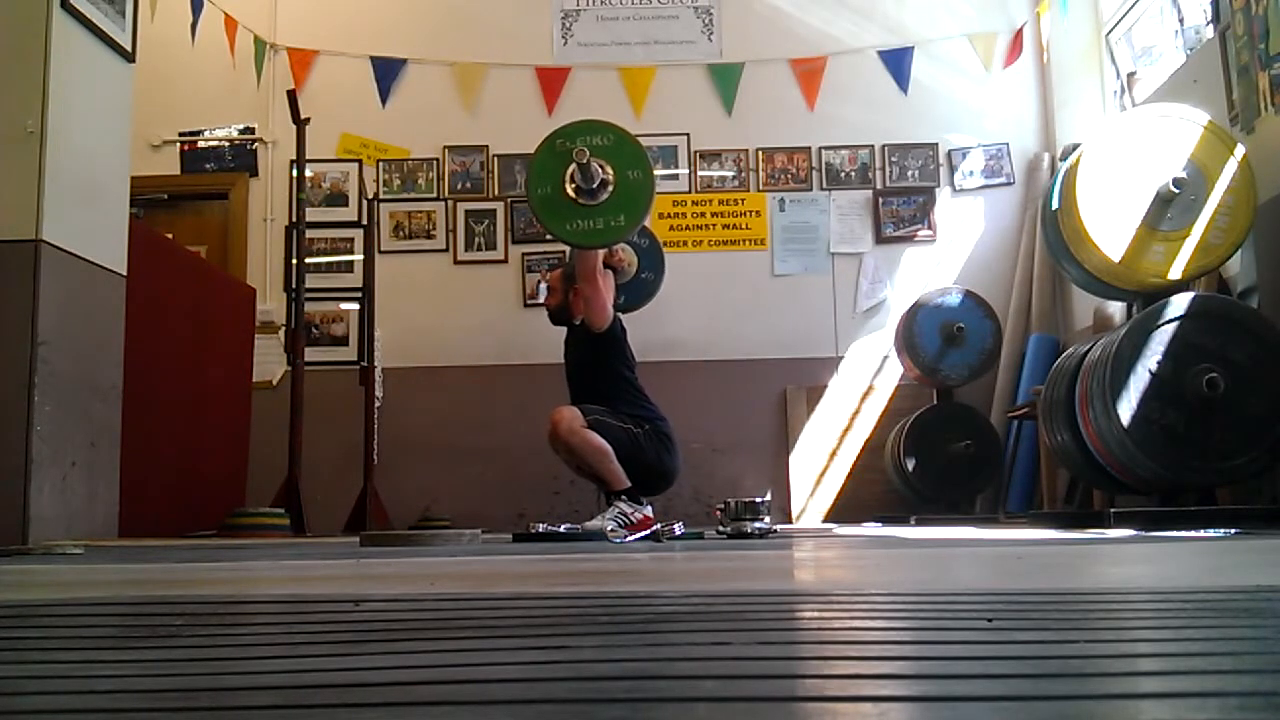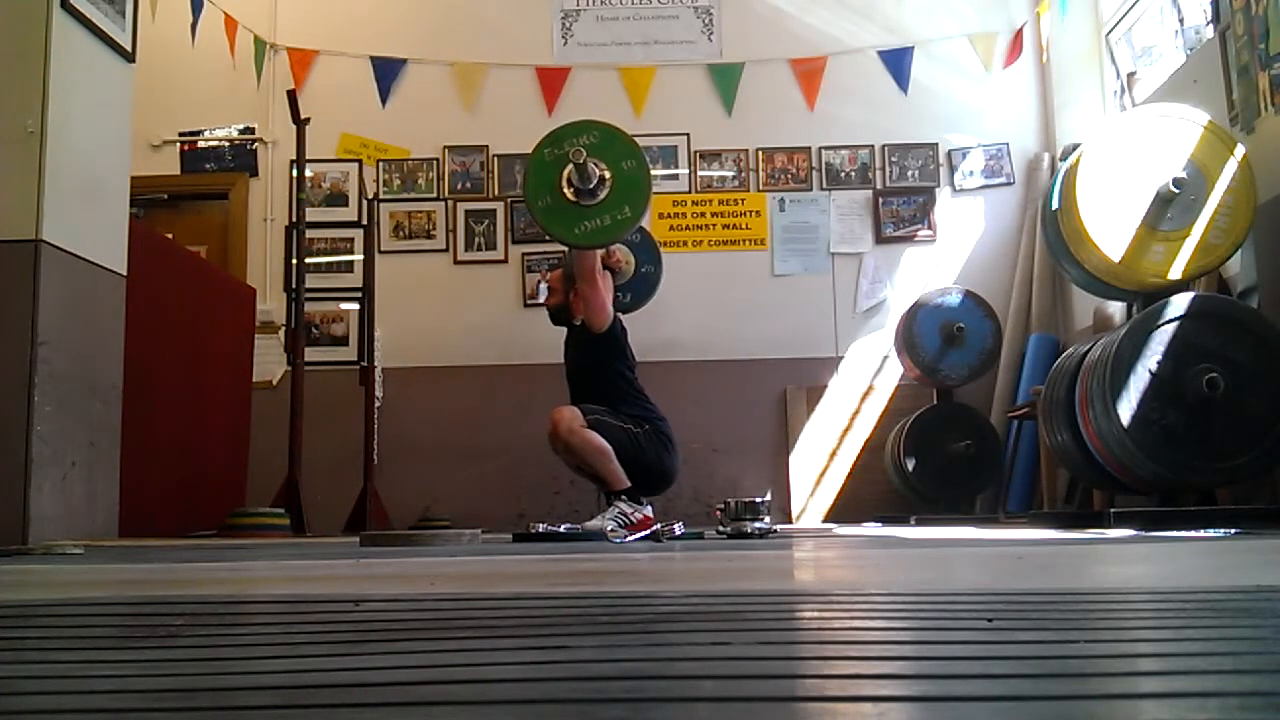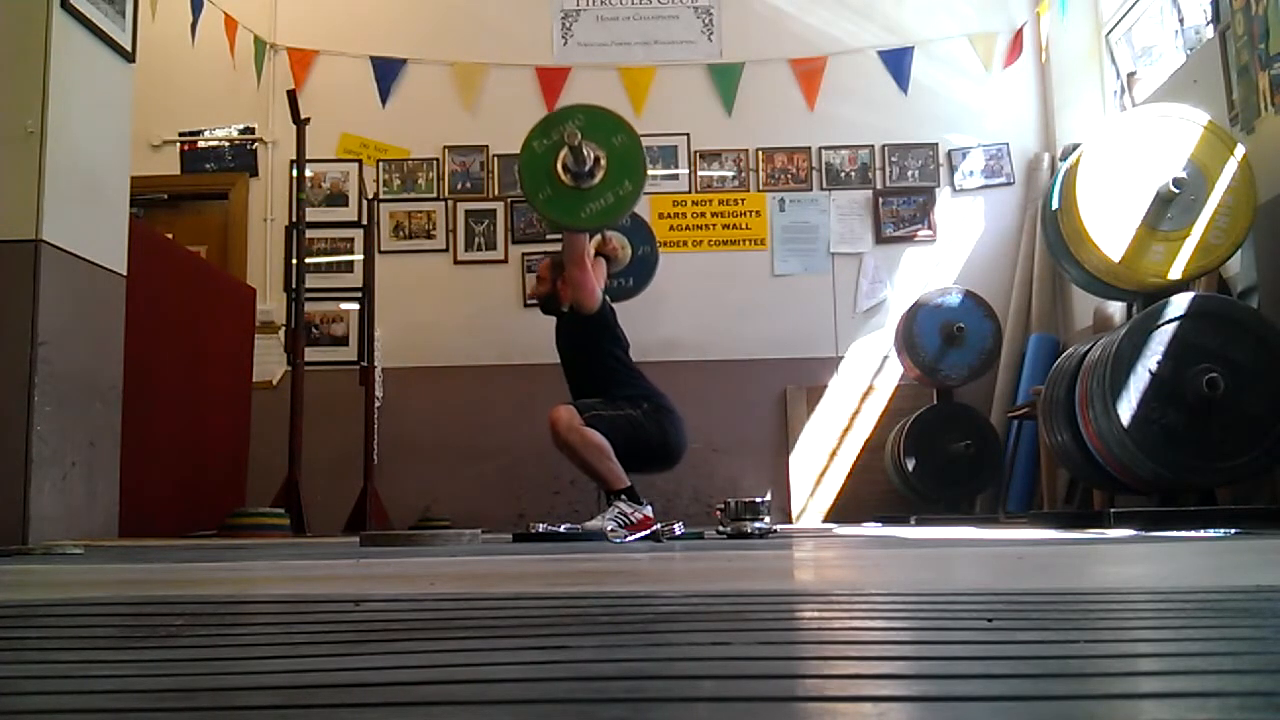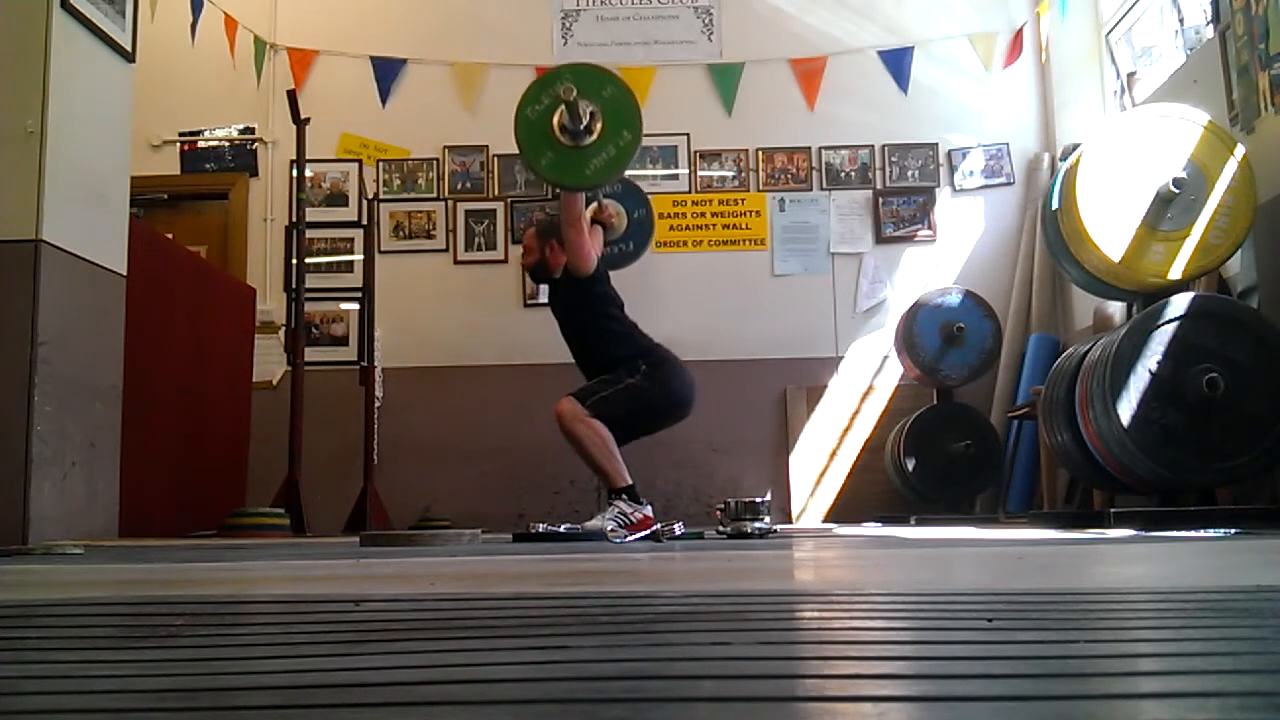
dt=0.3s
person 1, frame 1
left shoulder: (598, 328)
right shoulder: (581, 330)
left elbow: (589, 277)
right elbow: (601, 279)
right wrist: (608, 265)
left hip: (653, 450)
right hip: (642, 452)
left knee: (565, 421)
right knee: (562, 437)
left ankle: (631, 505)
right ankle: (626, 503)
person 1, frame 2
left shoulder: (598, 329)
right shoulder: (582, 331)
left elbow: (589, 278)
right elbow: (598, 280)
right wrist: (608, 266)
left hip: (653, 450)
right hip: (643, 452)
left knee: (565, 420)
right knee: (563, 436)
left ankle: (631, 505)
right ankle: (626, 502)
person 1, frame 3
left shoulder: (587, 313)
right shoulder: (573, 318)
left elbow: (578, 262)
right elbow: (592, 270)
right wrist: (602, 254)
left hip: (656, 426)
right hip: (654, 431)
left knee: (564, 418)
right knee: (571, 431)
left ankle: (631, 506)
right ankle: (628, 505)
person 1, frame 4
left shoulder: (579, 276)
right shoulder: (566, 285)
left elbow: (573, 222)
right elbow: (591, 241)
right wrist: (598, 220)
left hip: (660, 380)
right hip: (658, 384)
left knee: (571, 411)
right knee: (585, 425)
left ankle: (631, 505)
right ankle: (627, 503)
